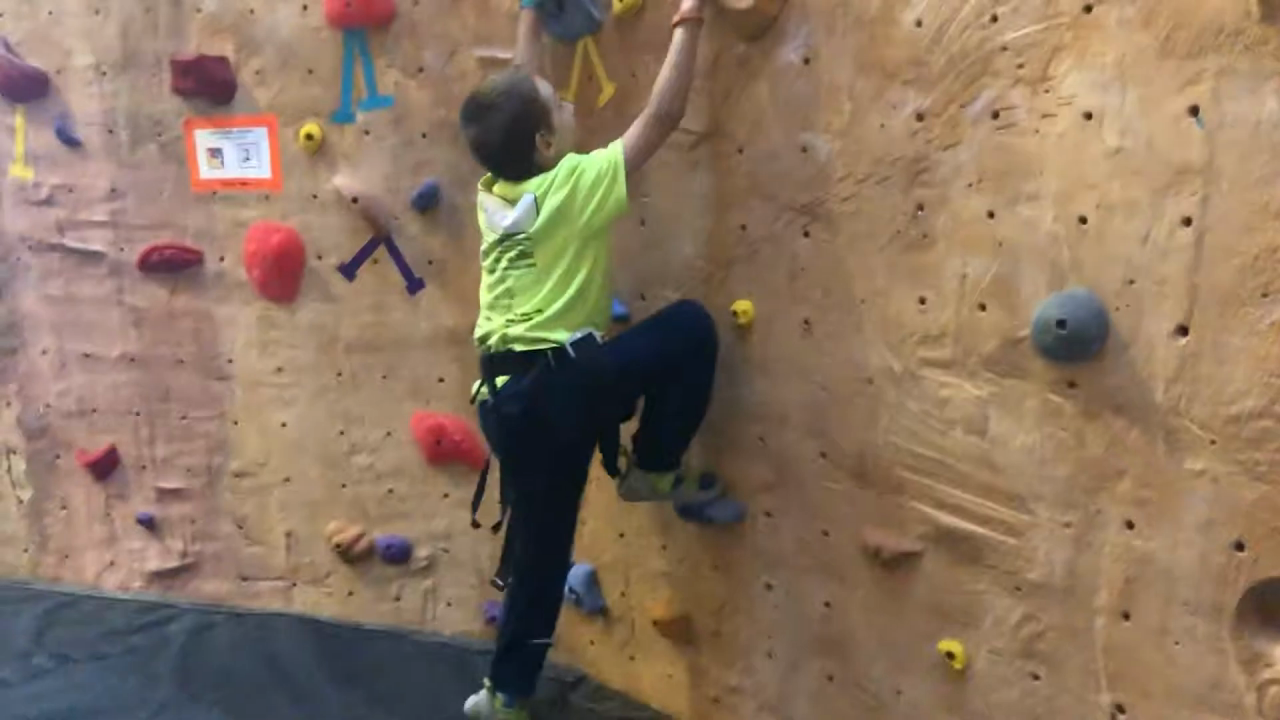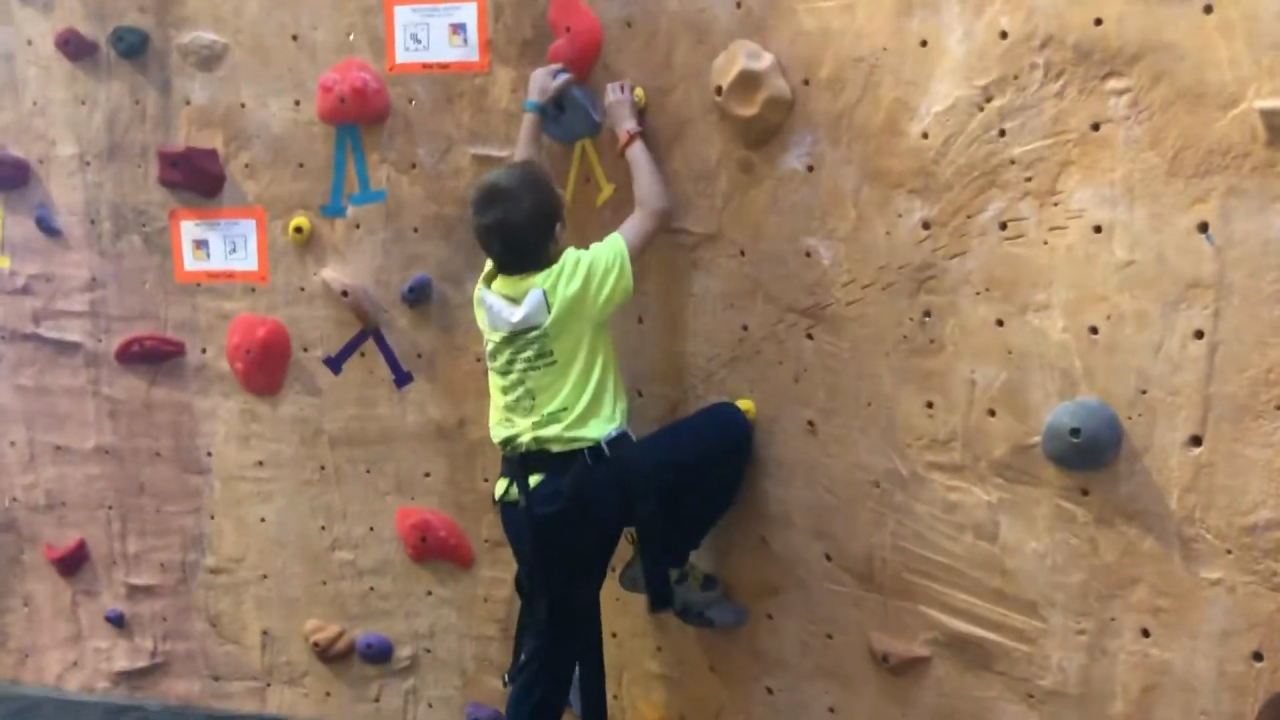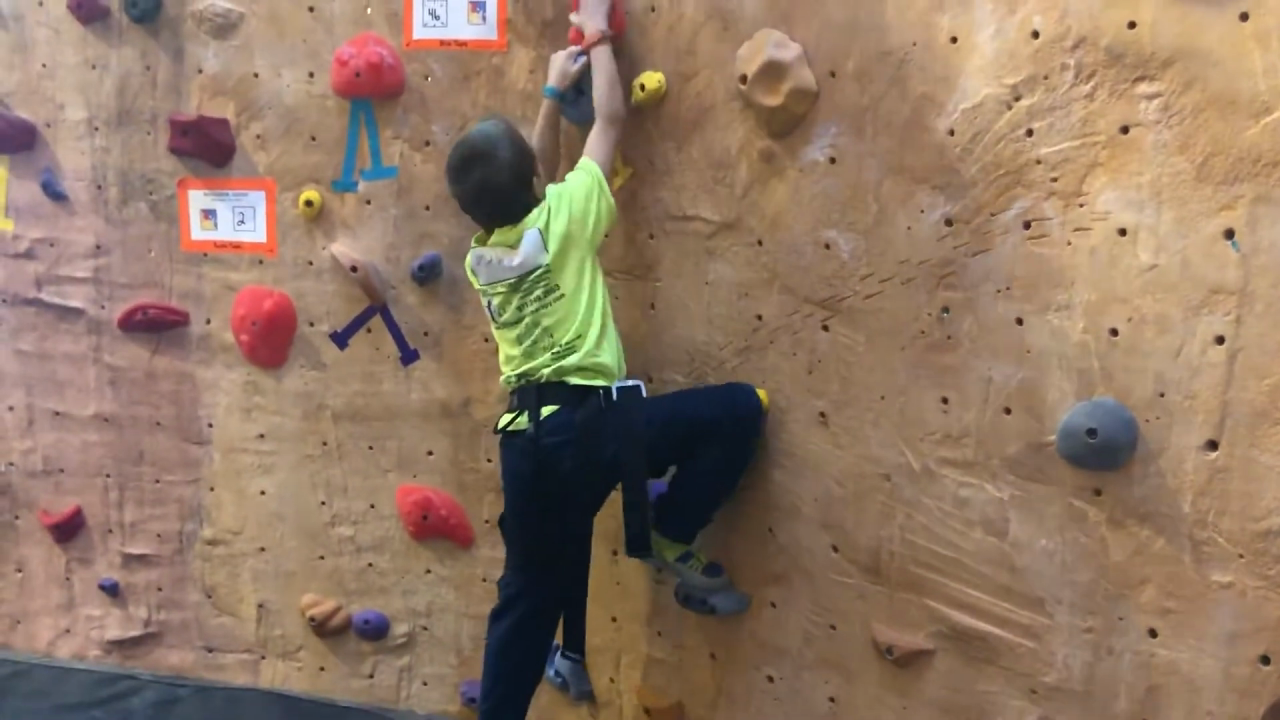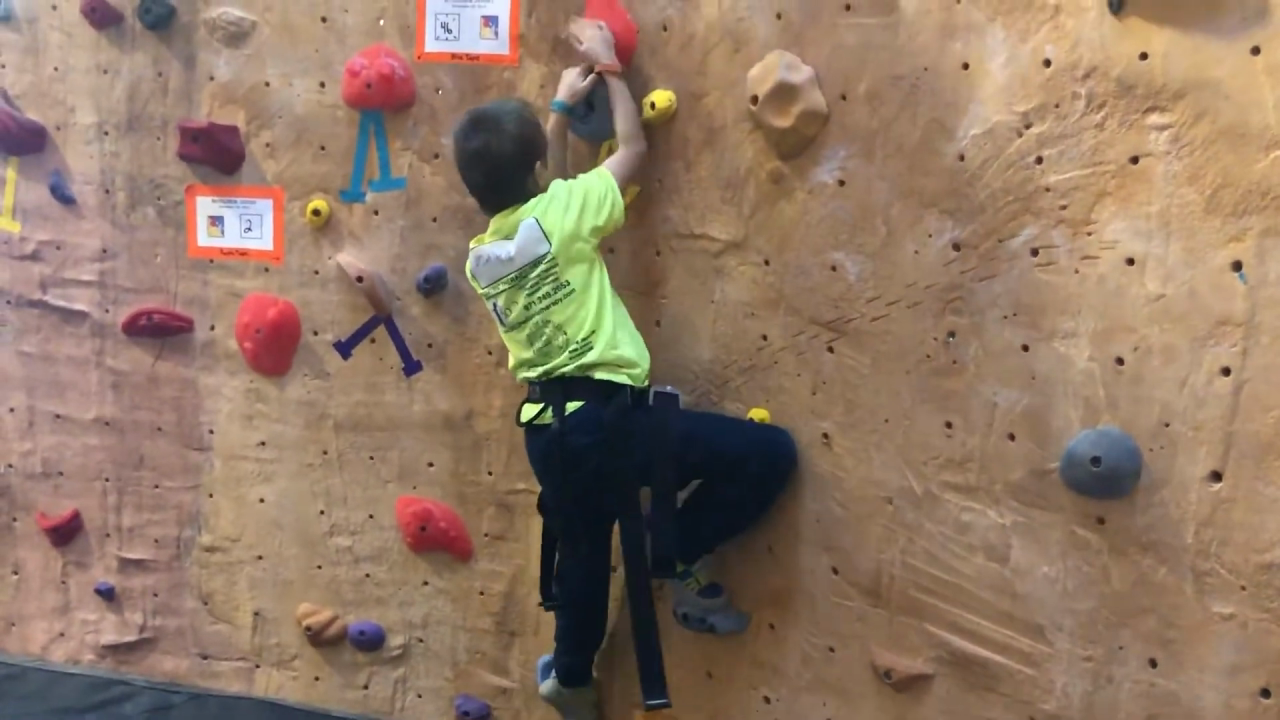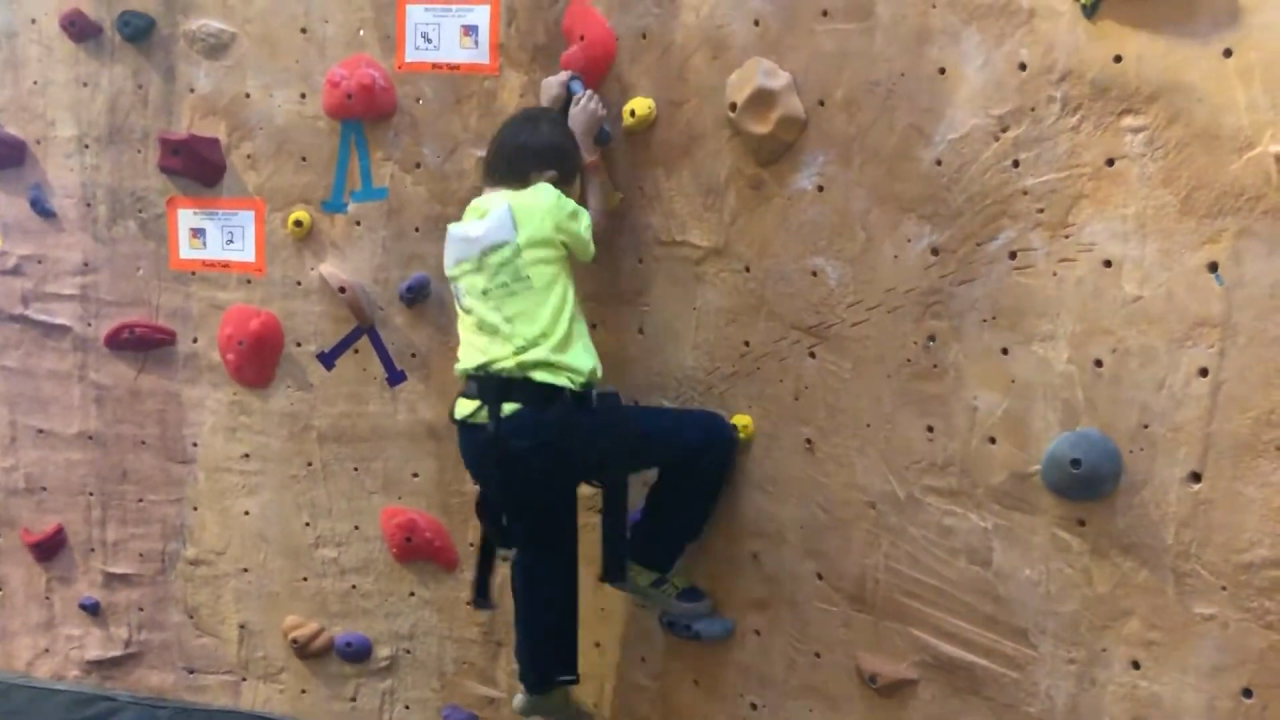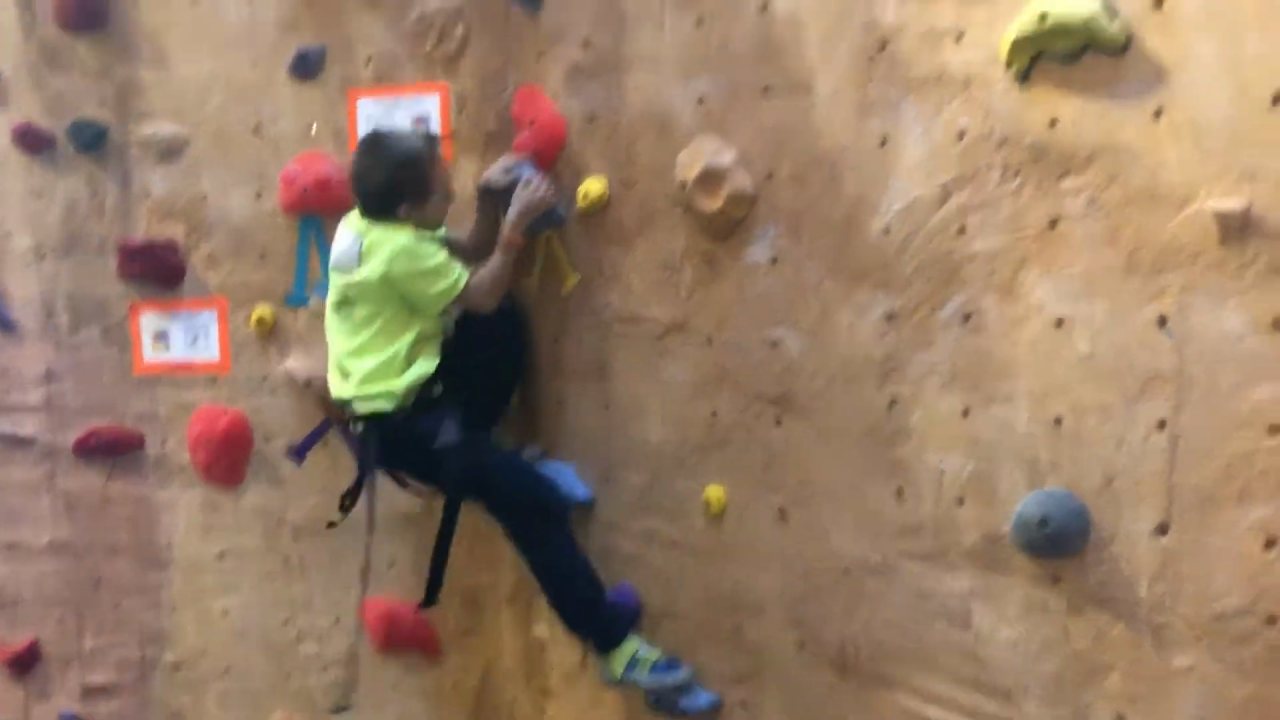
dt=0.7s
person 1, frame 1
left shoulder: (495, 188)
right shoulder: (573, 184)
left elbow: (517, 97)
right elbow: (663, 113)
left hip: (504, 396)
right hip: (556, 386)
left knee: (539, 543)
right knee: (690, 327)
right ankle: (655, 468)
person 1, frame 2
left shoulder: (488, 288)
right shoulder: (577, 277)
left elbow: (512, 200)
right elbow: (656, 207)
left wrist: (532, 112)
right wrist: (627, 127)
left hip: (525, 495)
right hip: (590, 480)
left knee: (549, 641)
right knee: (727, 428)
right ankle: (661, 565)
person 1, frame 3
left shoulder: (479, 258)
right shoulder: (564, 217)
left elbow: (521, 188)
right elbow: (611, 119)
left wrist: (552, 93)
left hip: (528, 437)
right hip: (594, 423)
left knee: (528, 592)
right knee: (739, 408)
right ankle: (667, 536)
person 1, frame 4
left shoulder: (480, 255)
right shoulder: (560, 211)
right elbow: (634, 148)
left wrist: (559, 109)
right wrist: (608, 65)
left hip: (548, 428)
right hip: (607, 417)
left knee: (583, 554)
right knee: (769, 452)
right ankle: (676, 558)
person 1, frame 5
left shoulder: (462, 229)
right shoulder: (540, 206)
right elbow: (595, 223)
left wrist: (544, 119)
right wrist: (585, 142)
left hip: (480, 427)
right hip: (549, 417)
left knee: (541, 552)
right knee: (708, 439)
right ankle: (646, 565)
person 1, frame 6
left shoulder: (363, 223)
right shoulder: (401, 247)
left elbow: (464, 254)
right elbow: (480, 297)
left wrist: (491, 200)
right wrist: (517, 222)
left hip: (414, 385)
right hip: (403, 421)
left knee: (506, 320)
right knee: (535, 505)
left ankle: (473, 439)
right ankle: (613, 645)
